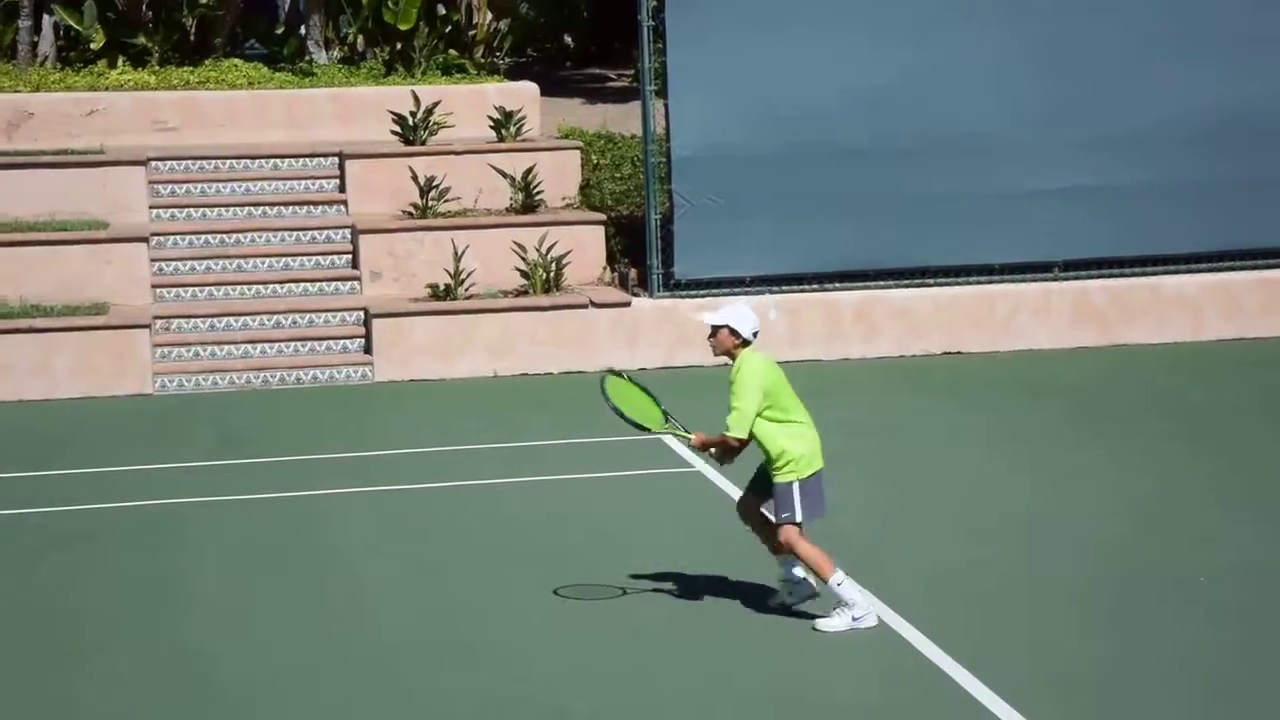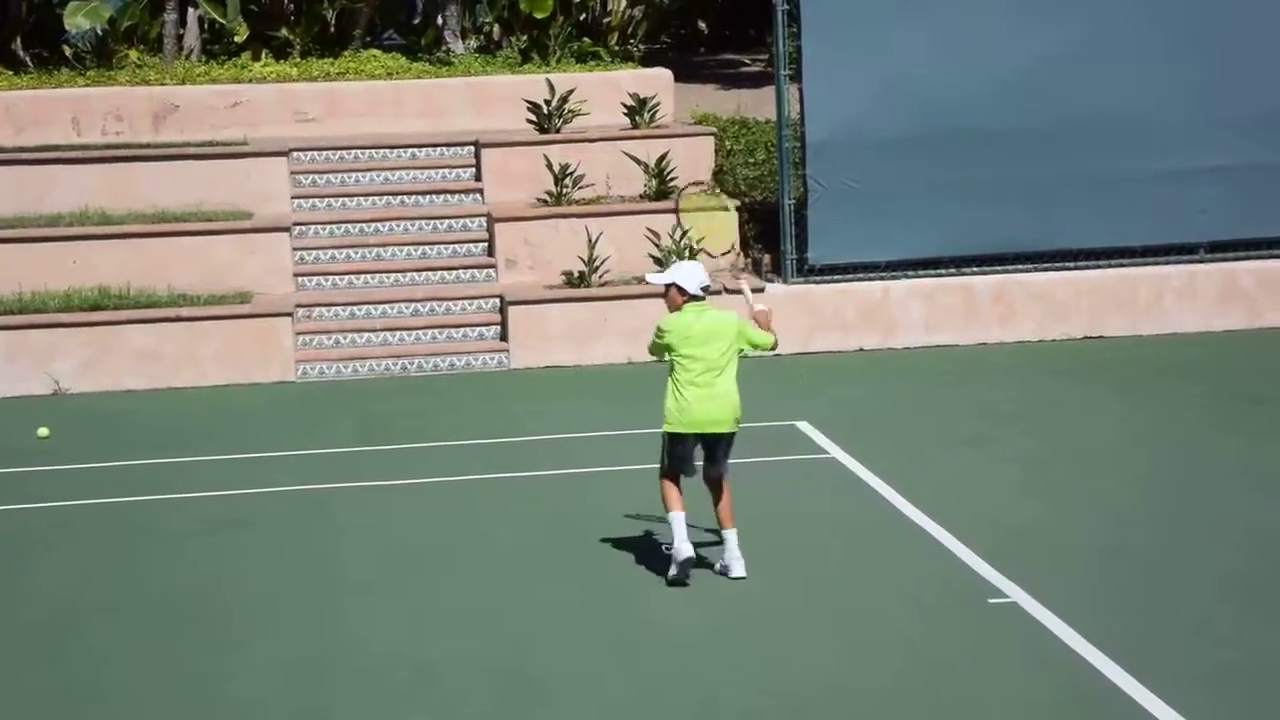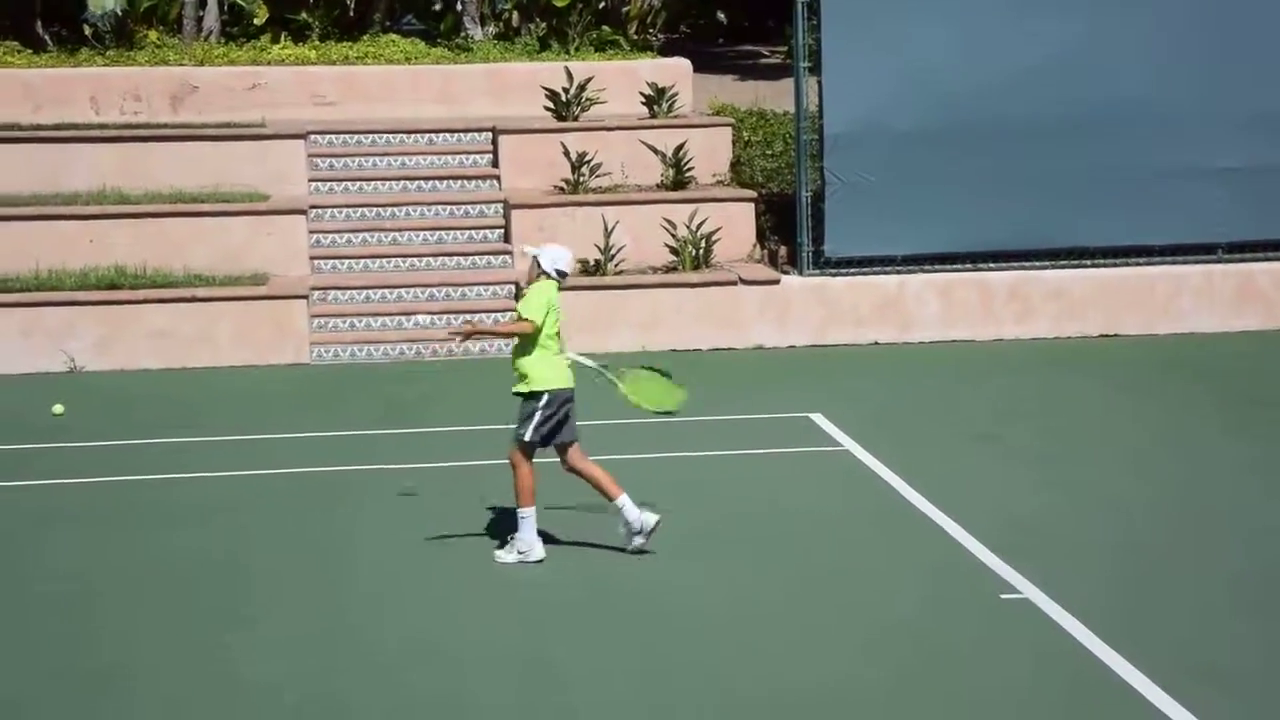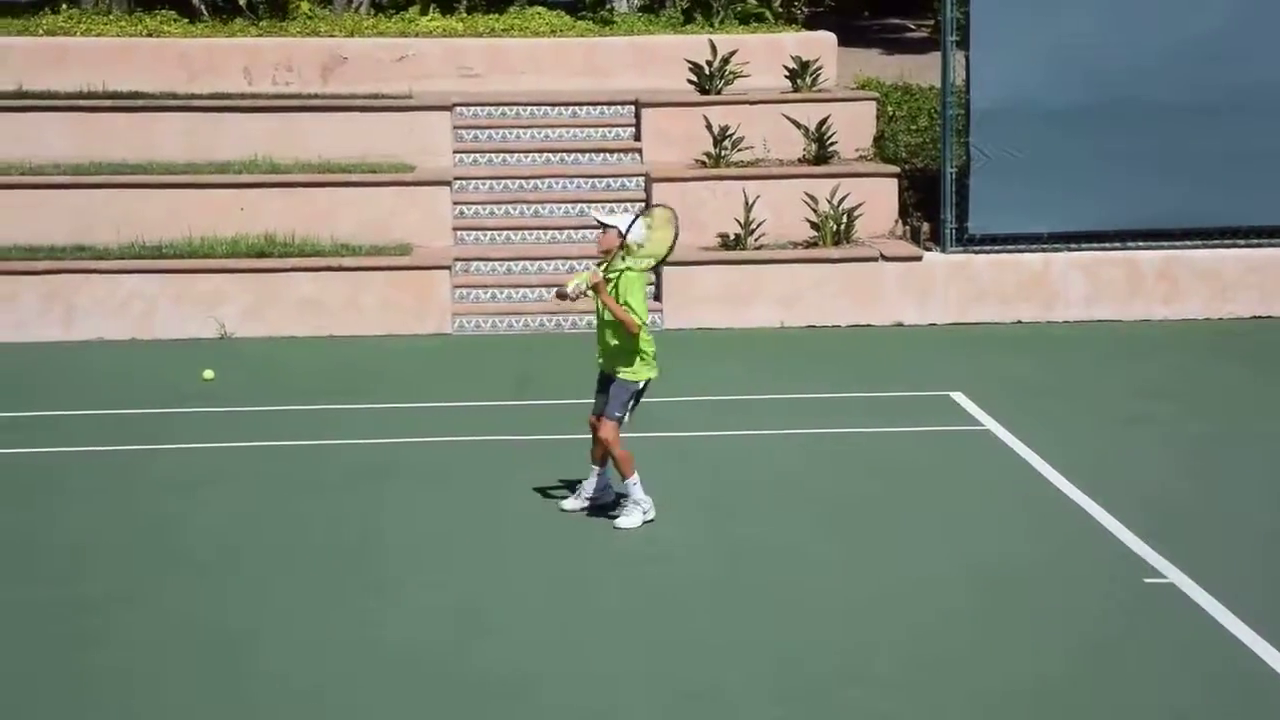
dt=0.7s
person 1, frame 1
left shoulder: (746, 375)
right shoulder: (754, 364)
left elbow: (737, 436)
left wrist: (705, 442)
right wrist: (729, 448)
left hip: (793, 459)
right hip: (786, 454)
left knee: (789, 536)
right knee: (748, 509)
left ankle: (856, 605)
right ankle: (796, 579)
person 1, frame 2
left shoulder: (670, 327)
right shoulder: (732, 321)
left elbow: (655, 350)
right elbow: (770, 343)
right wrist: (764, 321)
left hip: (685, 418)
right hip: (724, 417)
left knee: (670, 478)
right knee: (716, 480)
left ankle: (682, 547)
right ankle: (733, 558)
person 1, frame 3
left shoulder: (541, 293)
right shoulder: (539, 295)
left elbow: (527, 328)
left wrist: (479, 329)
left hip: (546, 387)
right hip: (552, 387)
left knee: (520, 456)
right knee: (575, 458)
left ankle: (527, 541)
right ankle: (636, 518)
person 1, frame 4
left shoulder: (630, 277)
right shoulder: (605, 271)
left elbow: (634, 327)
right elbow: (560, 294)
left wrist: (604, 294)
right wrist: (571, 291)
left hip: (633, 368)
right hip: (612, 363)
left knee: (607, 434)
right knee: (596, 425)
left ankle: (640, 502)
right ankle: (596, 489)
